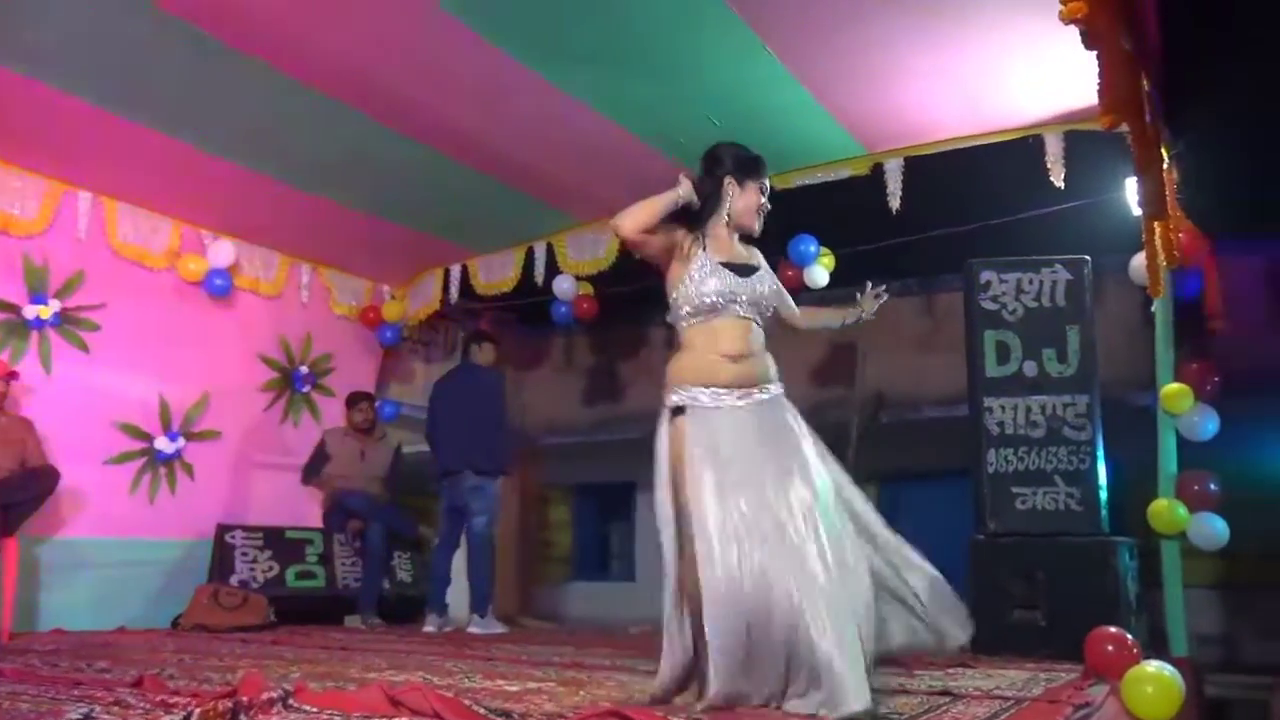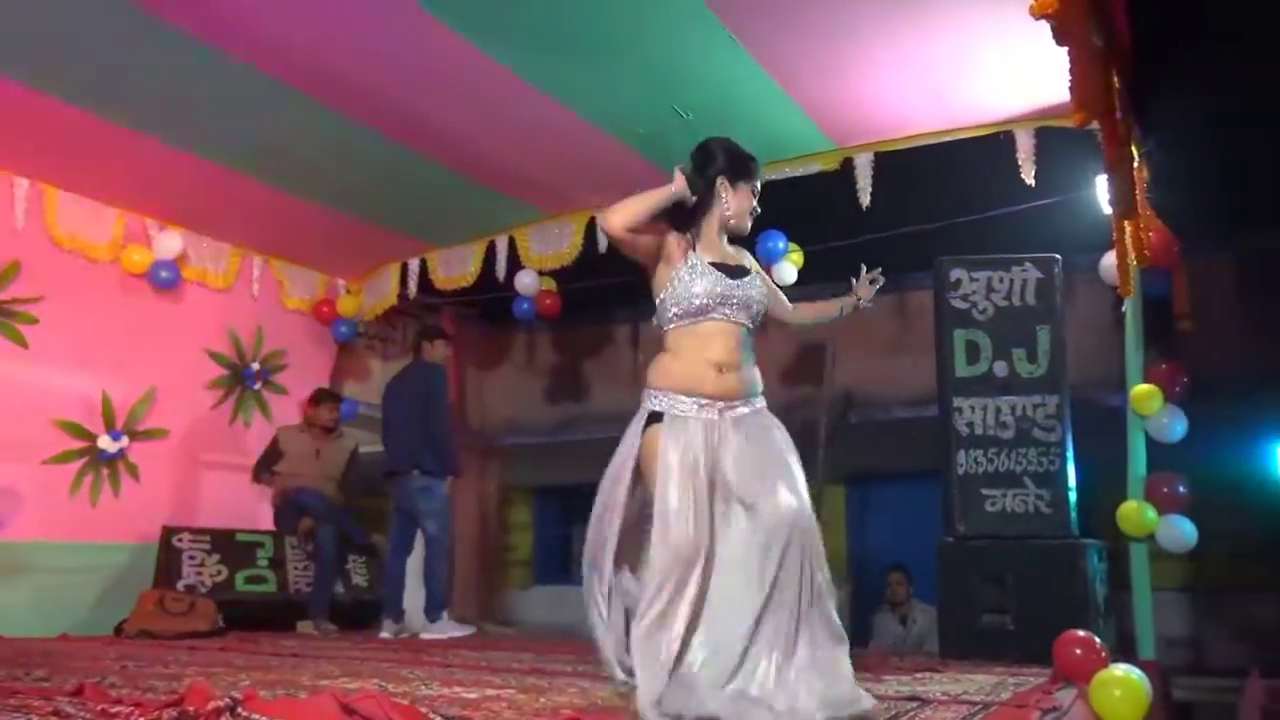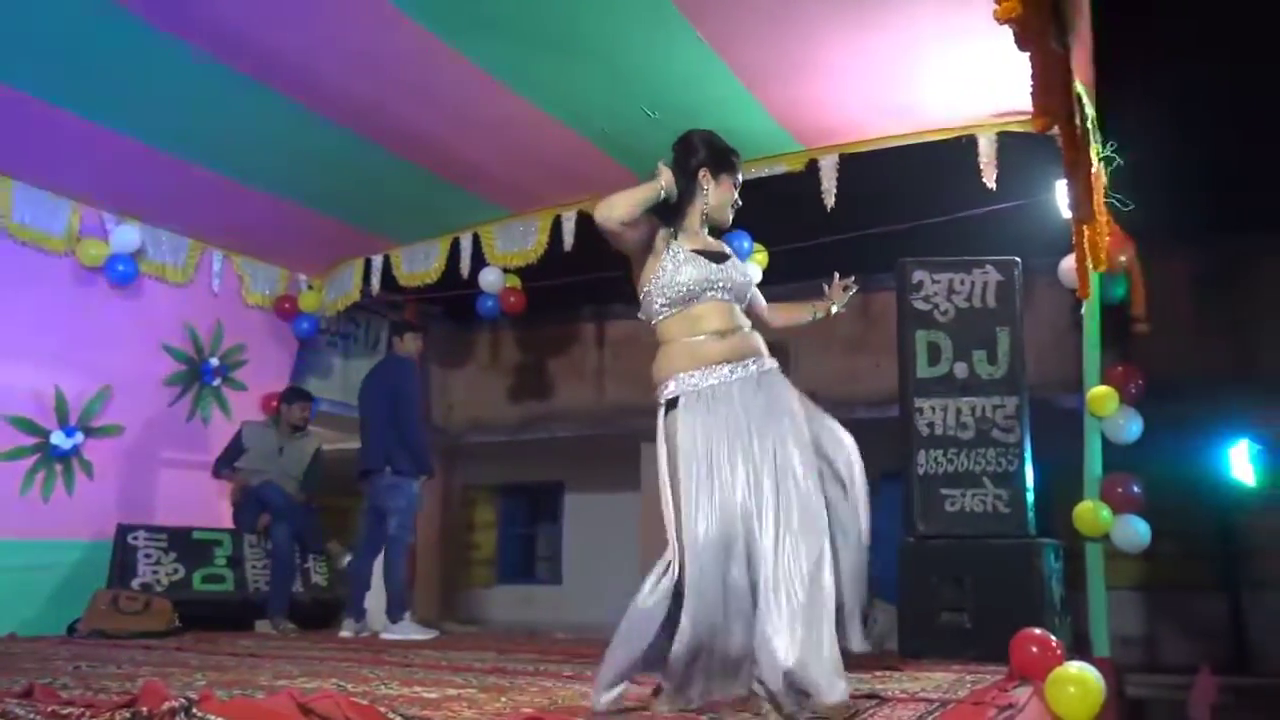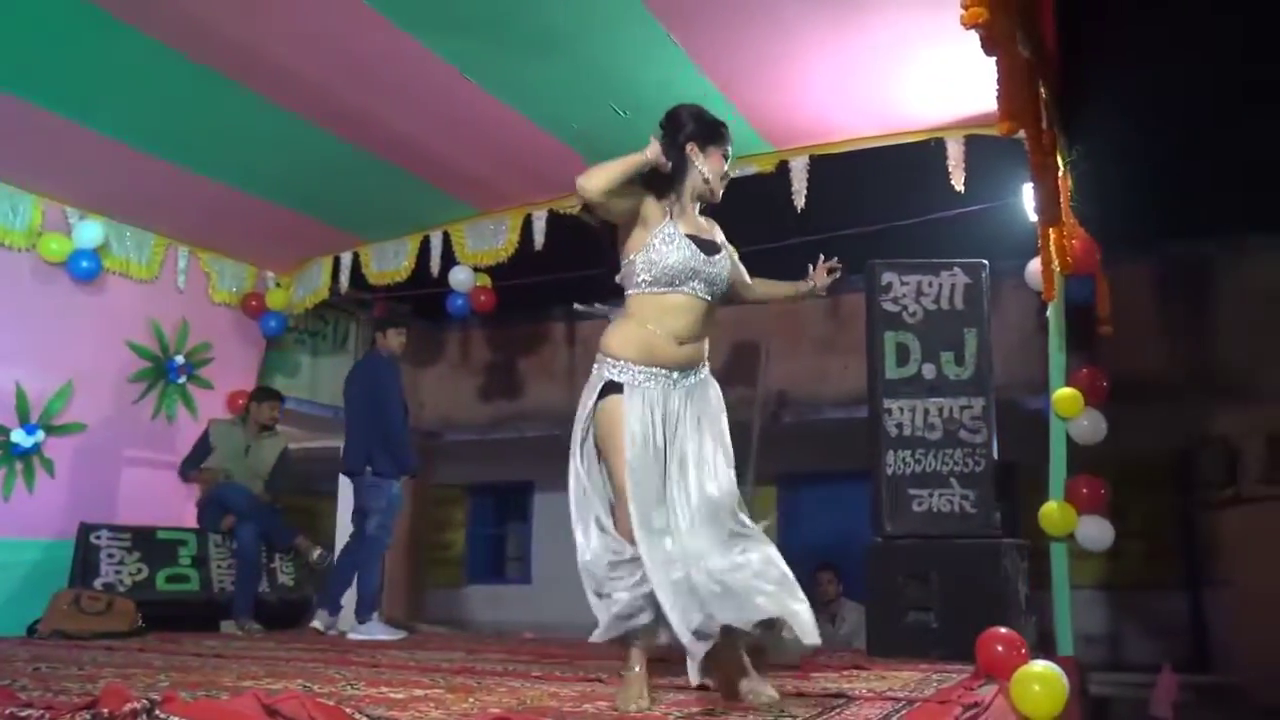
dt=0.4s
person 1, frame 1
left shoulder: (758, 260)
right shoulder: (681, 248)
left elbow: (799, 317)
right elbow: (626, 228)
left wrist: (860, 312)
right wrist: (682, 195)
left hip: (764, 408)
right hip: (698, 409)
left knee: (805, 522)
right knee: (710, 537)
left ankle: (817, 673)
right ankle: (698, 666)
person 1, frame 2
left shoulder: (746, 262)
right shoulder: (669, 247)
left elbow: (790, 313)
right elbow: (614, 224)
left wrist: (851, 302)
right wrist: (675, 191)
left hip: (745, 418)
right hip: (679, 416)
left knee: (784, 525)
right knee: (675, 548)
person 1, frame 3
left shoulder: (723, 253)
right shoulder: (654, 239)
right elbow: (606, 218)
left wrist: (823, 307)
right wrist: (659, 189)
left hip: (761, 389)
right hip: (695, 398)
left knee: (784, 523)
right knee: (706, 536)
right ankle: (673, 670)
person 1, frame 4
left shoulder: (713, 231)
right shoulder: (645, 211)
left elbow: (746, 286)
right elbow: (589, 189)
left wrist: (805, 287)
right wrist: (650, 158)
left hip: (691, 387)
right hip: (628, 381)
left knee: (712, 505)
right knee: (638, 520)
left ankle: (729, 652)
right ankle: (635, 657)
person 2, frame 1
left shoulder: (442, 384)
right shoulder: (485, 377)
left elbow: (431, 432)
right elbow: (495, 425)
right wrist: (501, 465)
left hip: (449, 473)
right hip: (479, 472)
left knee: (446, 542)
right knee: (480, 542)
left ankle: (435, 614)
right ankle: (480, 615)
person 2, frame 2
left shoulder: (396, 382)
right shoulder: (433, 375)
left elbow: (387, 430)
right elbow: (440, 425)
right wrist: (450, 467)
left hip: (399, 473)
right hip: (426, 473)
left knee: (398, 546)
right knee: (437, 543)
left ankle: (392, 619)
right ankle: (436, 619)
person 2, frame 3
left shoulder: (373, 376)
right shoulder: (405, 369)
right elbow: (412, 421)
right wrist: (424, 464)
left hip: (374, 468)
right hip: (400, 469)
left knee: (368, 543)
right knee: (398, 542)
left ankle: (353, 618)
right ankle: (398, 620)
person 2, frame 4
left shoulder: (359, 370)
right shoulder: (384, 368)
right elbow: (393, 421)
right wrist: (407, 464)
left hip: (361, 464)
right hip: (382, 467)
left knee: (360, 538)
right knee: (375, 541)
left ankle: (327, 610)
right ankle: (366, 620)
person 3, frame 1
left shoulder: (391, 445)
right shoulder: (332, 439)
right elbow: (308, 474)
left wrist: (364, 517)
right wrist: (328, 487)
left hip: (375, 513)
right hip: (340, 513)
left knee: (377, 531)
right knee: (350, 498)
left ankle: (368, 610)
right ankle: (419, 532)
person 3, frame 2
left shoulder: (347, 445)
right shoulder: (286, 436)
left elbow: (348, 491)
right elbow: (259, 471)
left wrist: (316, 516)
right wrist: (277, 483)
left hip: (326, 514)
right hip: (291, 512)
left knee: (327, 532)
right knee: (305, 495)
left ankle: (319, 615)
right ankle: (369, 539)
person 3, frame 3
left shoulder: (311, 445)
right shoulder: (251, 431)
left elbow: (308, 493)
right elbow: (219, 467)
left wrist: (274, 513)
right wrist: (238, 478)
left hip: (285, 514)
right hip: (251, 509)
left knee: (283, 531)
right knee: (269, 489)
left ankle: (277, 615)
right ankle: (329, 547)
person 3, frame 4
left shoulder: (278, 445)
right shoulder: (218, 430)
left elbow: (274, 493)
right elbow: (185, 470)
left wrist: (238, 514)
right wrist: (209, 477)
left hip: (250, 514)
right hip: (216, 508)
left knee: (249, 531)
right knee: (229, 491)
left ankle: (243, 615)
right ankle: (299, 542)
